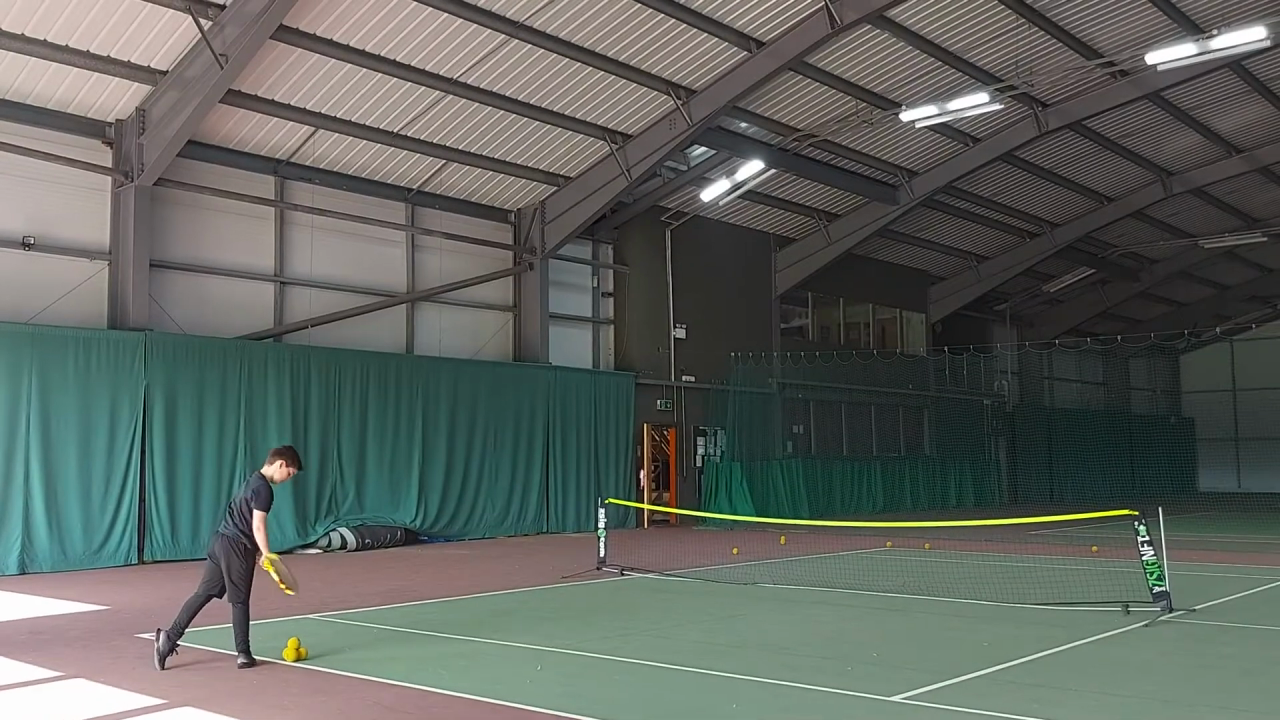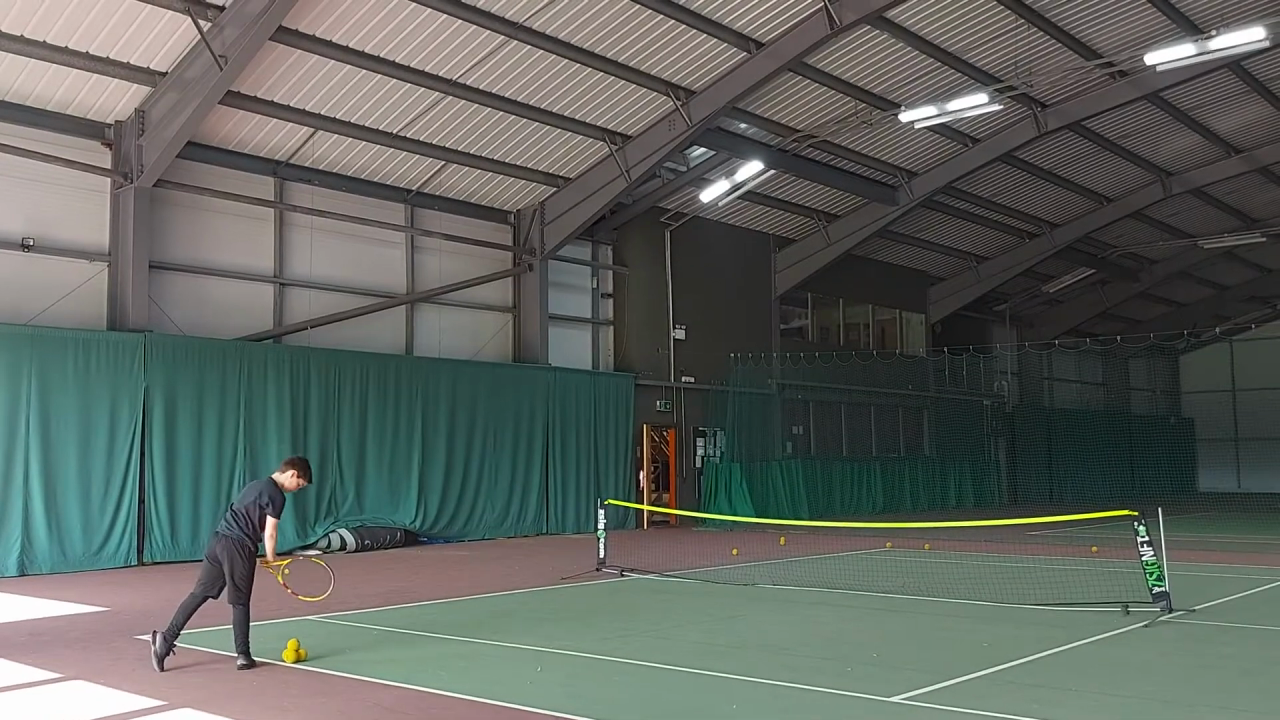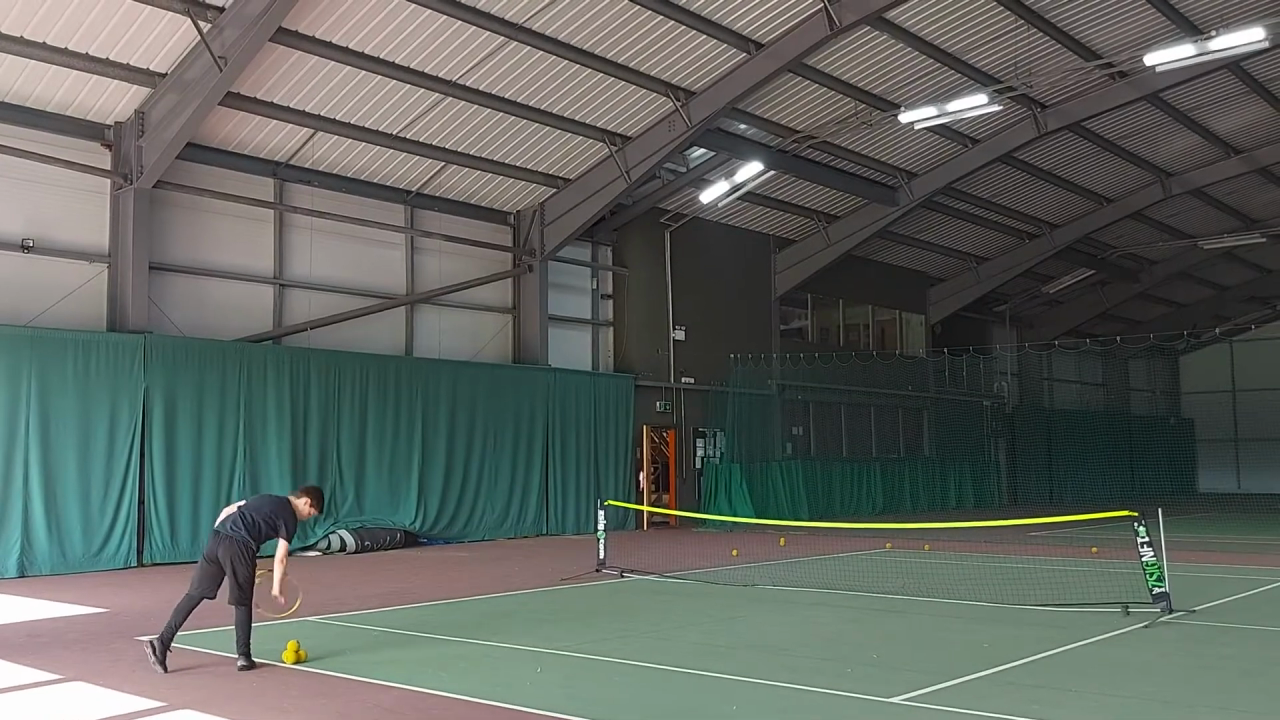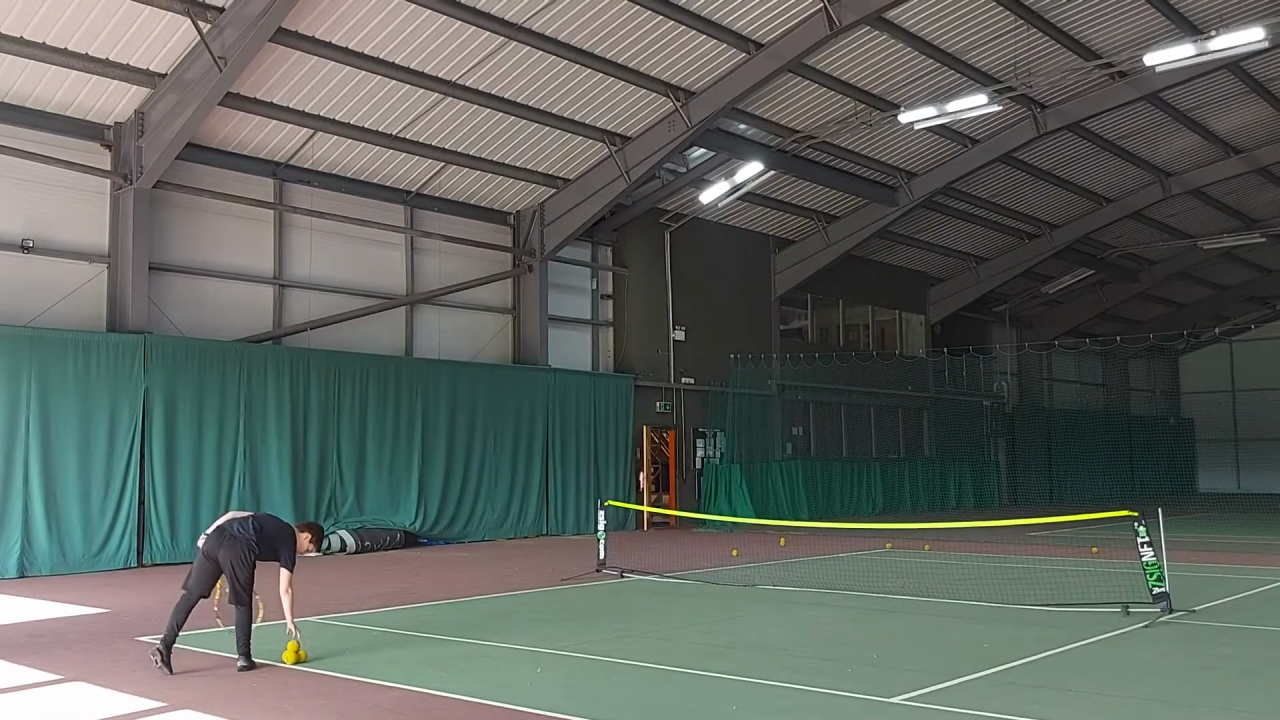
dt=0.2s
person 1, frame 1
left shoulder: (253, 481)
right shoulder: (263, 489)
right elbow: (258, 526)
left wrist: (257, 550)
right wrist: (265, 552)
left hip: (220, 540)
right hip: (236, 547)
left knee: (202, 594)
right knee: (240, 601)
left ankle: (169, 637)
right ankle: (243, 654)
person 1, frame 2
left shoulder: (256, 485)
right shoulder: (277, 496)
right elbow: (269, 534)
right wrist: (270, 558)
left hip: (218, 538)
right hip: (238, 547)
left knee: (198, 594)
right knee: (240, 603)
left ankle: (165, 638)
right ankle: (243, 656)
person 1, frame 3
left shoulder: (264, 499)
right shoulder: (289, 518)
left elbow: (228, 510)
right elbow: (280, 559)
right wrist: (276, 589)
left hip: (217, 538)
right hip: (239, 548)
left knee: (194, 596)
right knee: (242, 604)
left ankle: (162, 642)
right ankle: (243, 657)
person 1, frame 4
left shoulder: (270, 521)
right shoulder: (288, 545)
left elbow: (232, 515)
right elbow: (285, 590)
right wrist: (290, 623)
left hip: (216, 538)
right hip: (239, 550)
left knee: (191, 594)
right knee: (243, 604)
left ankle: (165, 645)
right ankle: (244, 657)
